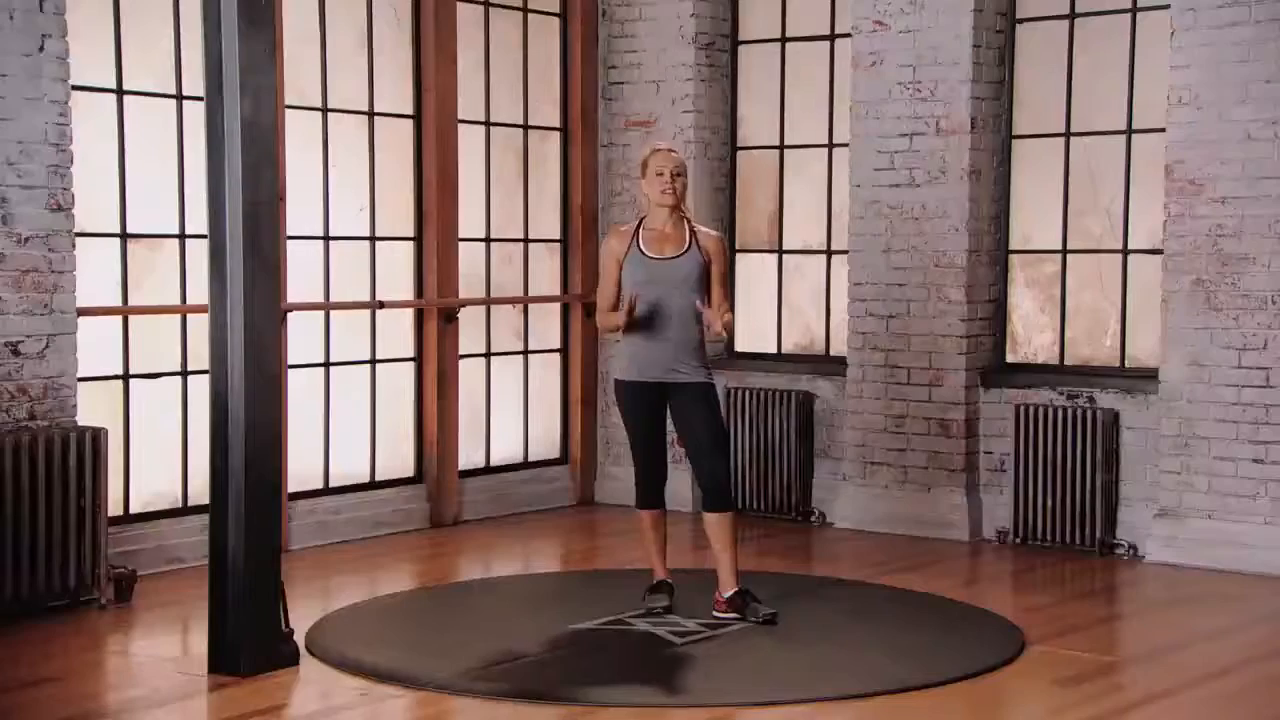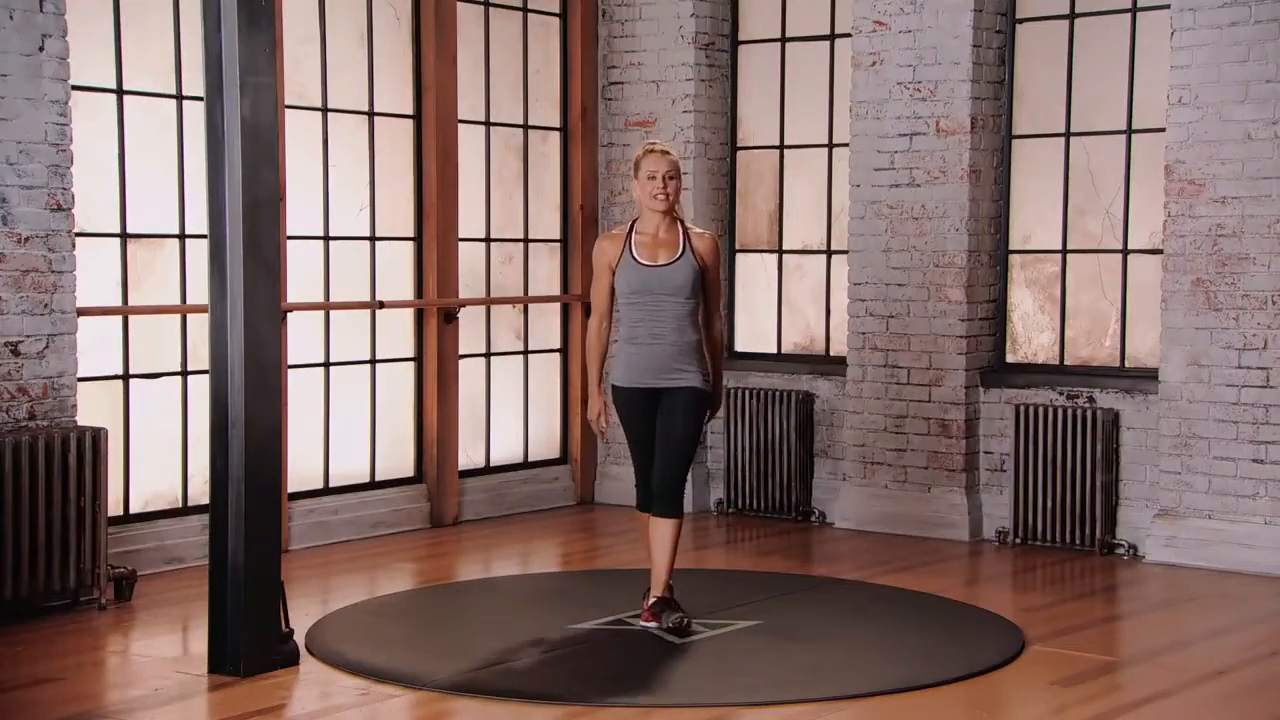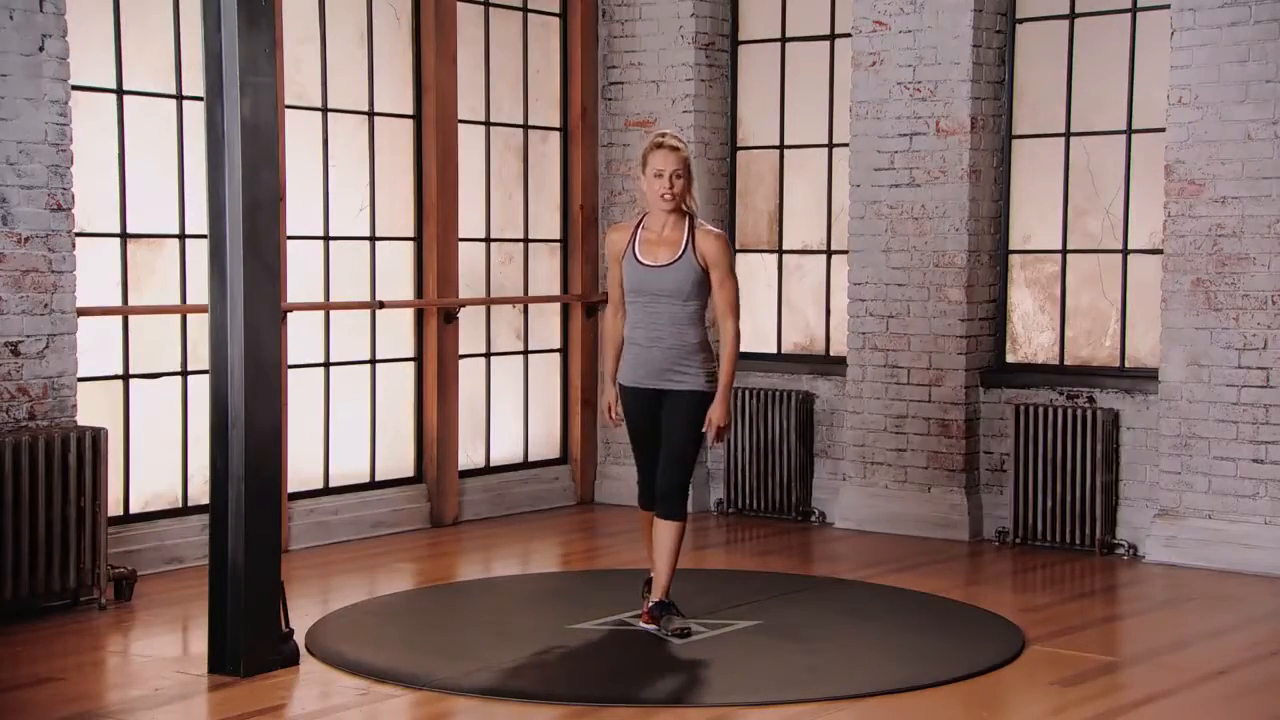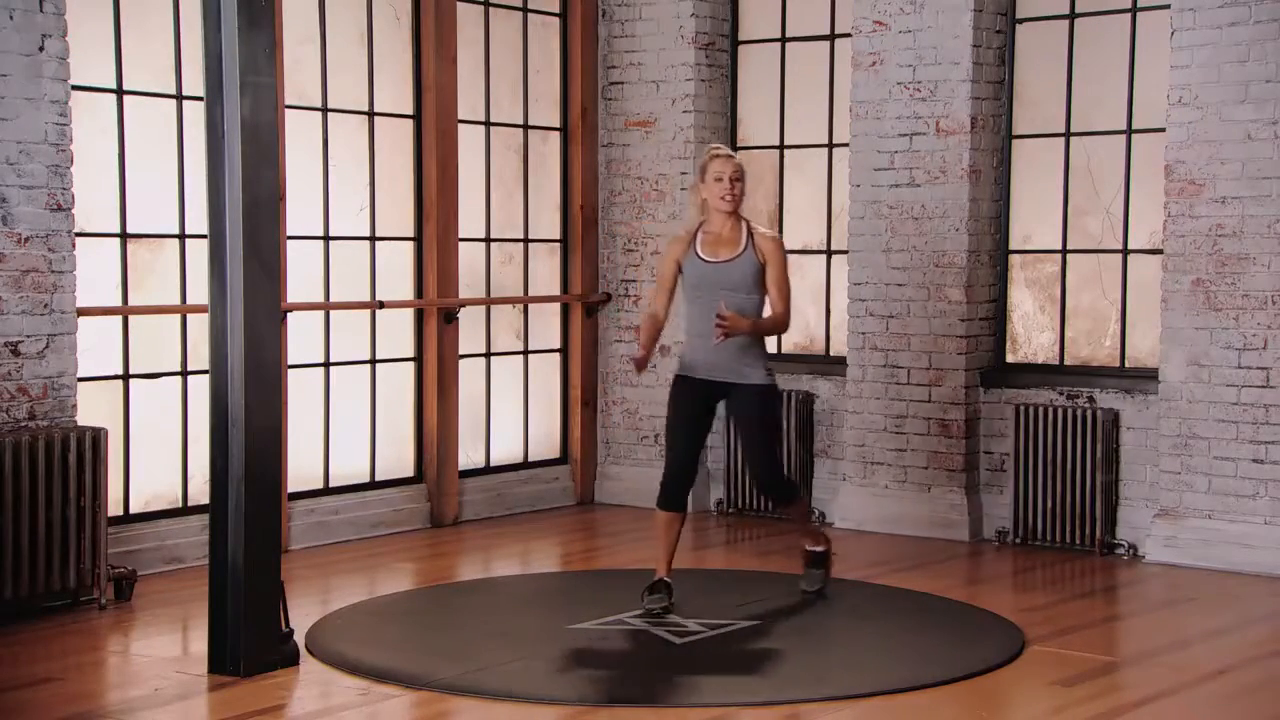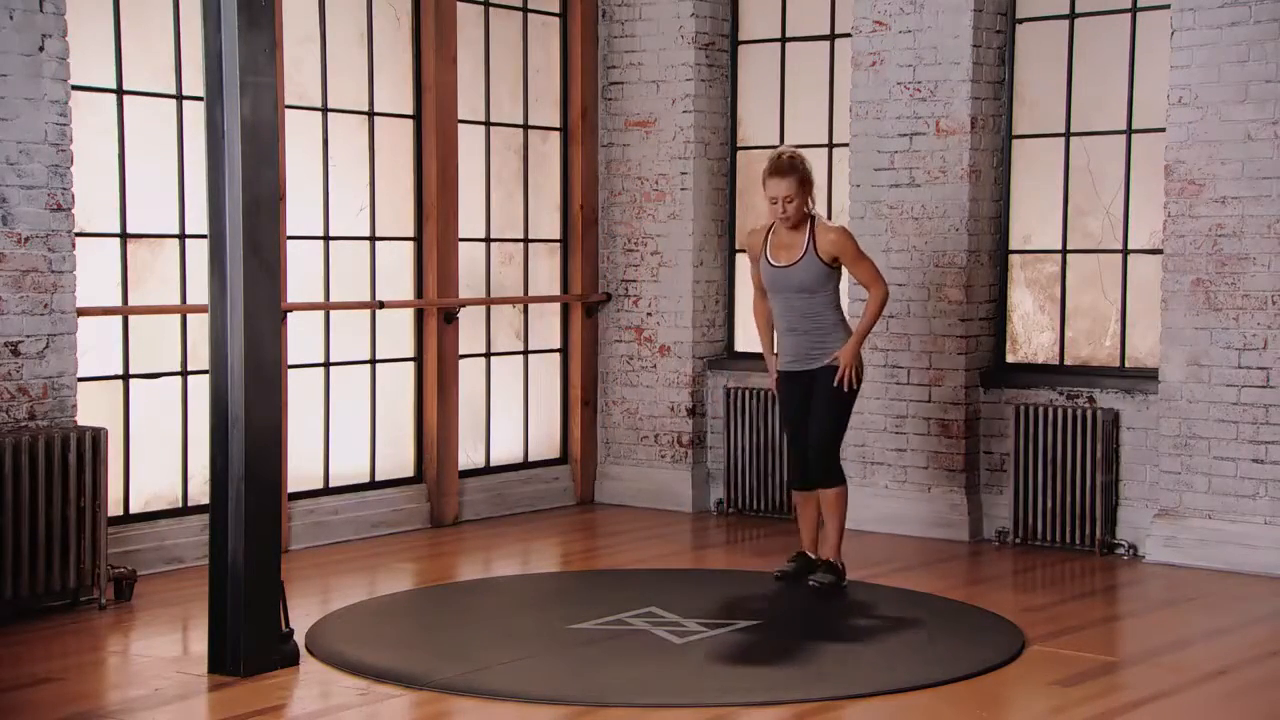
dt=1s
person 1, frame 1
left shoulder: (709, 242)
right shoulder: (619, 241)
left elbow: (721, 310)
right elbow: (603, 313)
left wrist: (722, 322)
right wrist: (619, 318)
left hip: (692, 375)
right hip: (638, 373)
left knee: (715, 476)
right knee: (649, 475)
left ankle: (729, 591)
right ankle: (660, 578)
person 1, frame 2
left shoulder: (703, 245)
right shoulder: (611, 246)
left elbow: (712, 319)
right elbow: (599, 322)
left wrist: (717, 381)
right wrist: (593, 390)
left hip: (686, 381)
right hip: (632, 381)
left knee: (669, 484)
right knee: (648, 483)
left ankle: (657, 599)
right ankle: (658, 584)
person 1, frame 3
left shoulder: (710, 242)
right shoulder: (620, 238)
left elbow: (728, 323)
right elbow: (616, 313)
left wrist: (722, 396)
right wrist: (608, 380)
left hip: (689, 383)
right hip: (637, 380)
left knee: (672, 487)
right knee: (649, 484)
left ankle: (658, 600)
right ankle: (655, 574)
person 1, frame 4
left shoulder: (766, 244)
right shoulder: (681, 246)
left elbow: (782, 318)
right elbow: (655, 310)
left wrist: (747, 324)
right wrist: (645, 345)
left hip: (750, 376)
right hip: (693, 375)
left knee: (766, 474)
right knee: (676, 474)
left ankle: (815, 545)
right ankle: (661, 577)
person 1, frame 5
left shoulder: (831, 237)
right shoulder: (757, 241)
left elbow: (878, 290)
left wrist: (853, 344)
right wrist: (768, 351)
left hip: (834, 363)
right hip: (791, 367)
left knee: (823, 454)
right knee: (798, 460)
left ankle: (832, 560)
right ankle: (808, 552)
